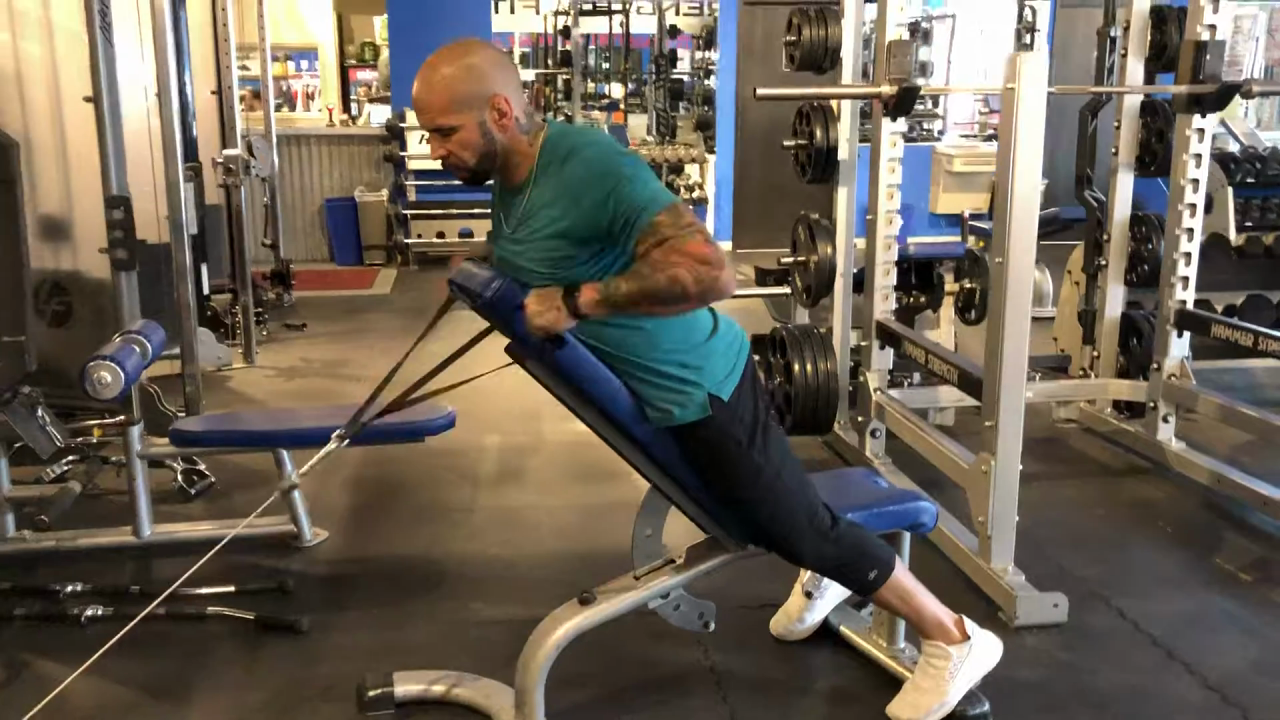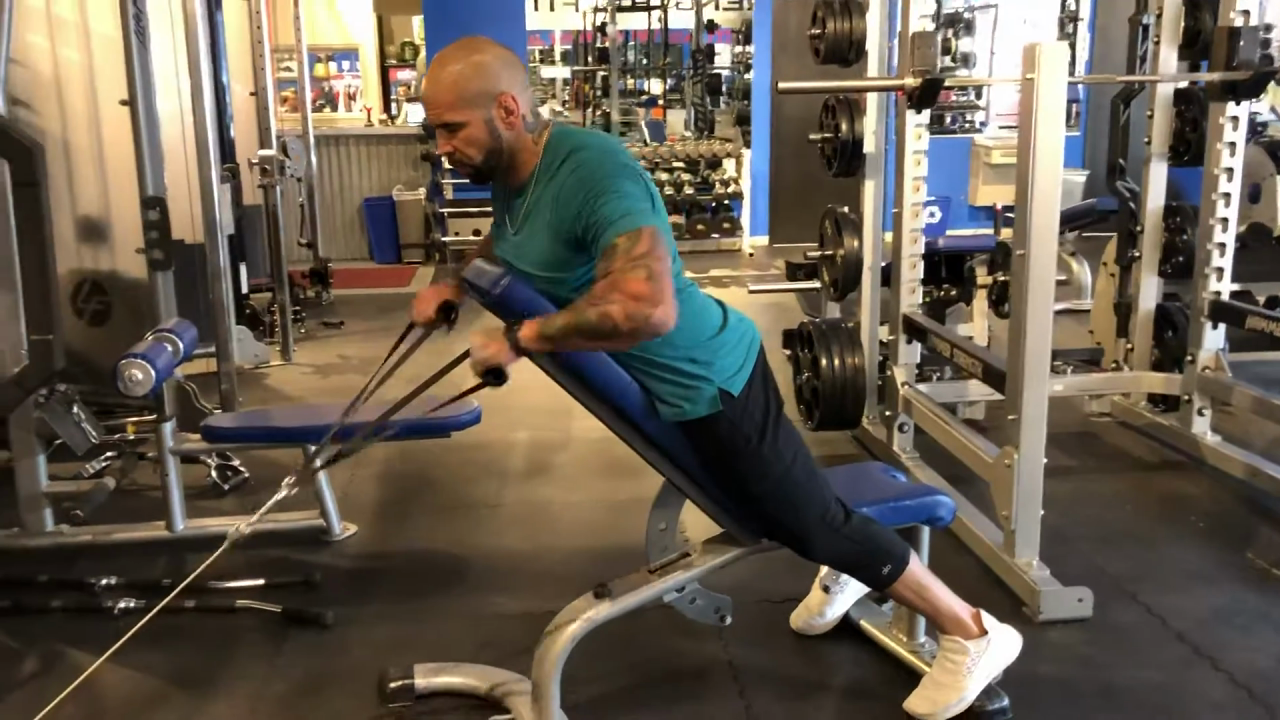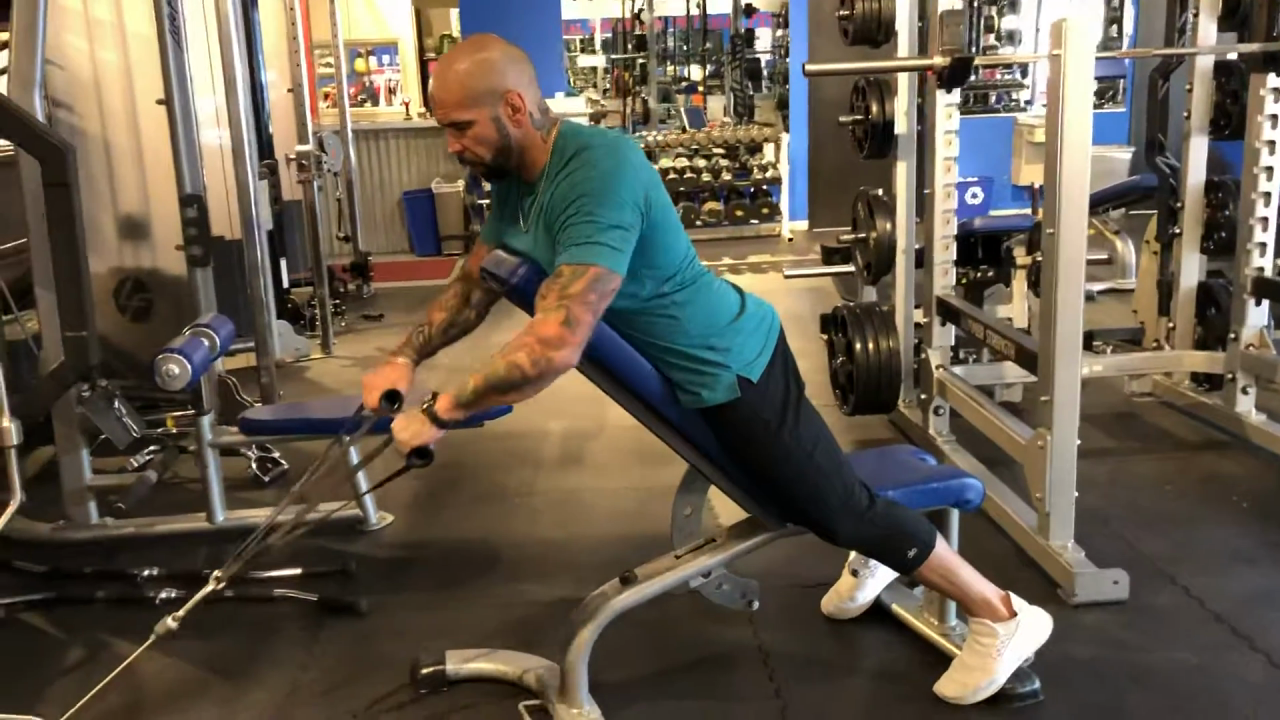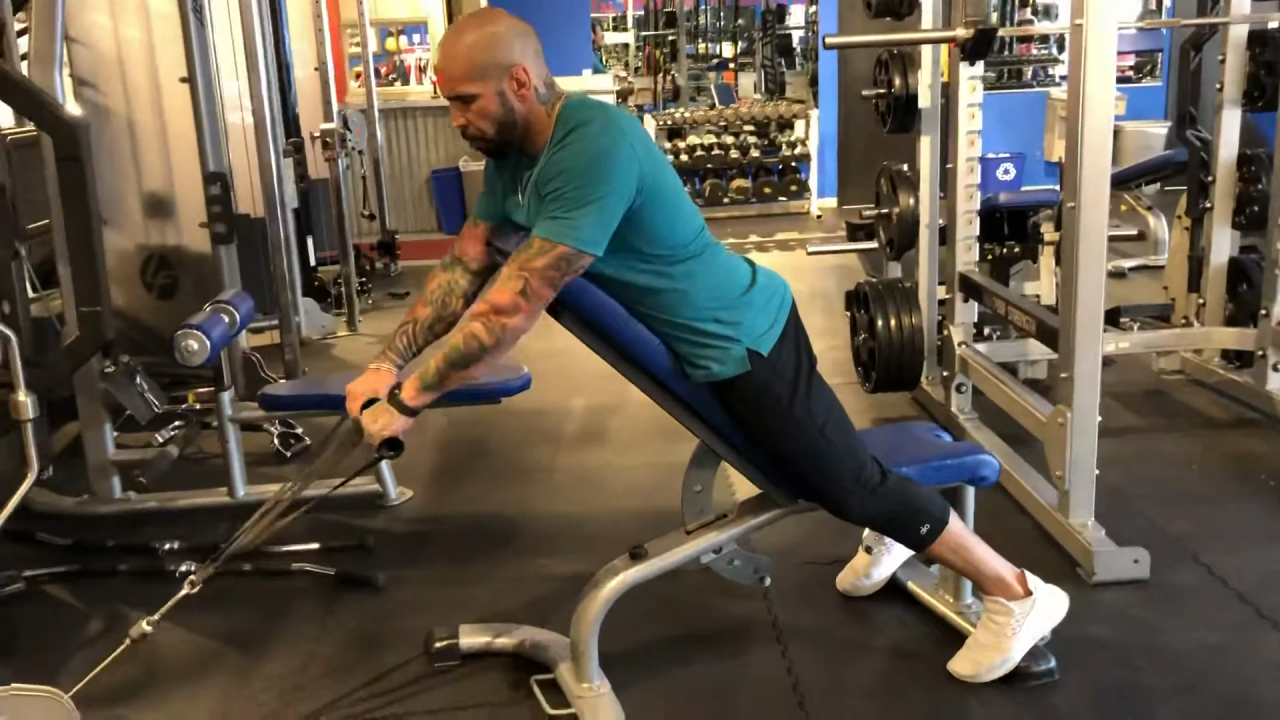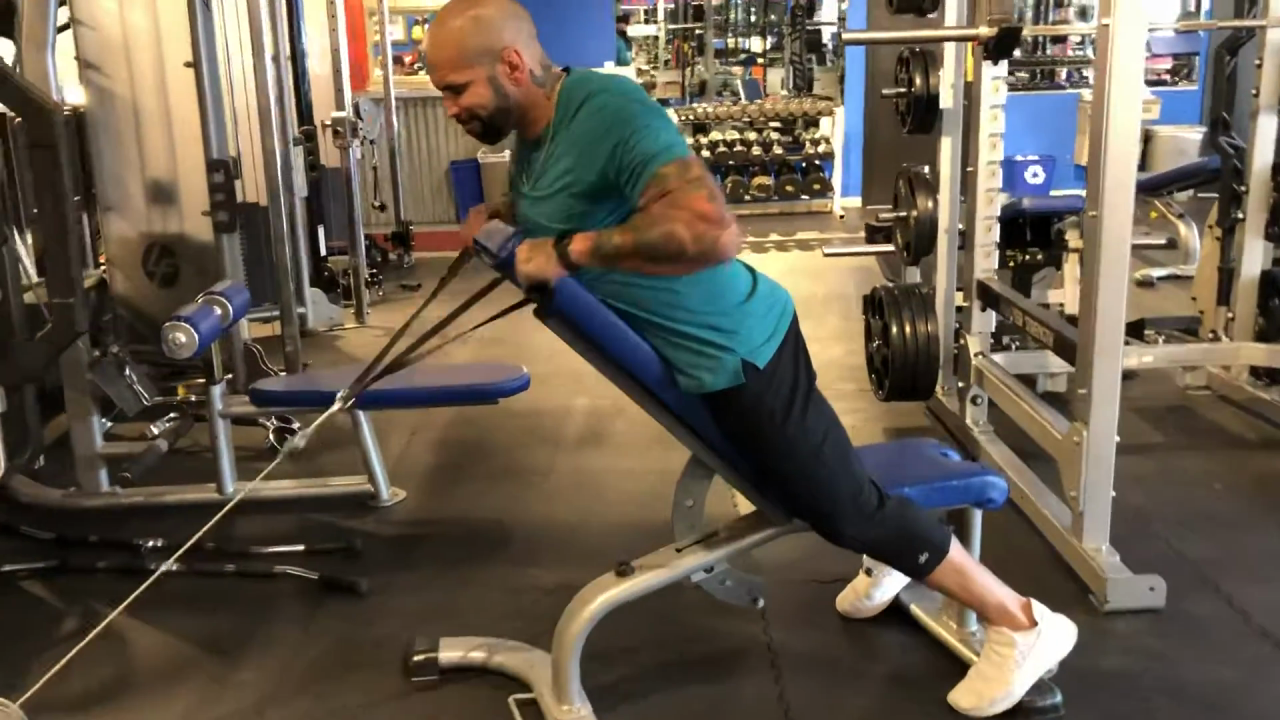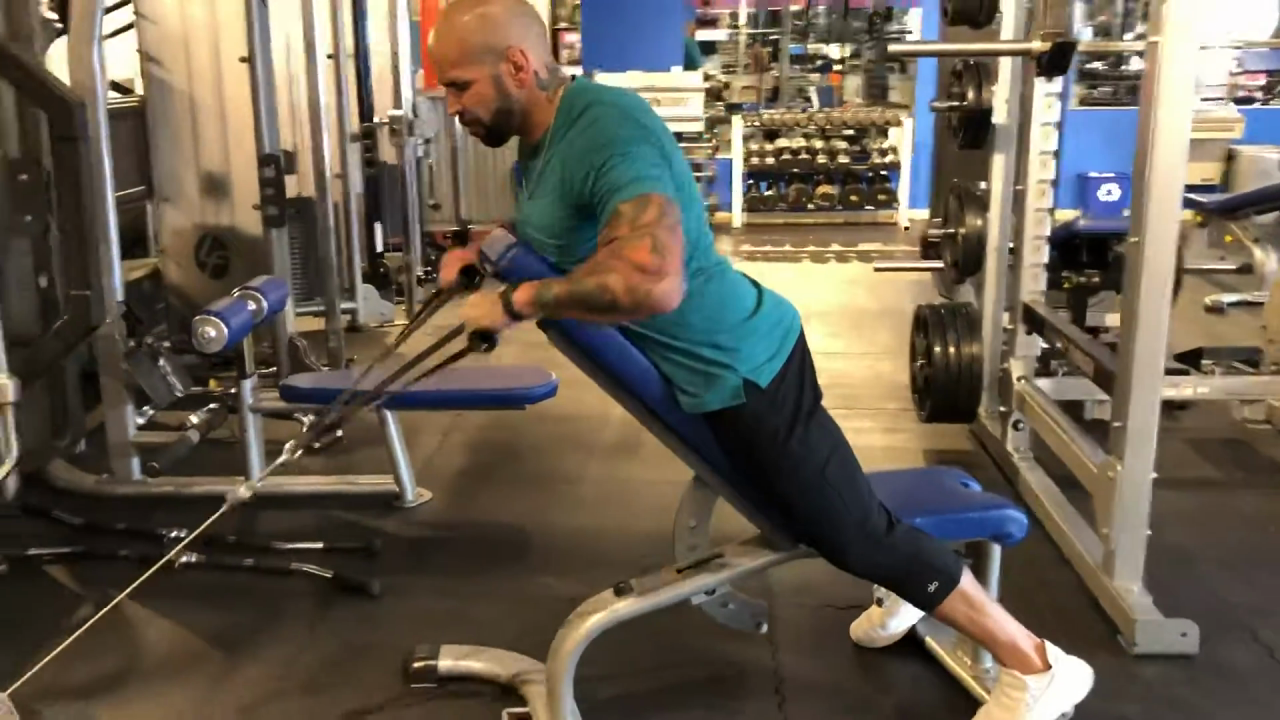
dt=0.5s
person 1, frame 1
left shoulder: (590, 166)
right shoulder: (509, 175)
left elbow: (709, 272)
left wrist: (574, 301)
left hip: (694, 384)
right hip: (649, 385)
left knee: (798, 524)
right knee: (769, 513)
left ankle: (955, 639)
right ankle: (825, 575)
person 1, frame 2
left shoulder: (593, 170)
right shoulder: (513, 175)
left elbow: (650, 309)
right elbow: (500, 253)
left wrist: (517, 336)
right wrist: (453, 286)
left hip: (706, 381)
right hip: (665, 384)
left knee: (812, 519)
left ankle: (974, 633)
right ankle: (844, 573)
person 1, frame 3
left shoulder: (598, 175)
right shoulder: (515, 177)
left elbow: (556, 343)
right elbow: (476, 282)
left wrist: (438, 413)
right wrist: (406, 356)
left hip: (728, 367)
right hip: (686, 367)
left knee: (834, 504)
right knee: (801, 491)
left ankle: (1003, 616)
right ankle: (872, 557)
person 1, frame 4
left shoulder: (595, 149)
right shoulder: (511, 155)
left elbow: (511, 310)
right elbow: (466, 268)
left wrist: (409, 399)
right wrist: (390, 360)
left hip: (740, 340)
right hip: (697, 340)
left knee: (849, 480)
right knee: (814, 466)
left ankle: (1018, 594)
right ankle: (886, 536)
person 1, frame 5
left shoulder: (608, 111)
right shoulder: (533, 131)
left elbow: (713, 233)
left wrist: (567, 251)
right wrist: (500, 218)
left hip: (732, 348)
right hip: (699, 348)
left knee: (844, 505)
left ankle: (1024, 625)
right ankle: (889, 558)
person 1, frame 6
left shoulder: (607, 129)
right shoulder: (544, 136)
left elbow: (653, 284)
right elbow: (551, 239)
left wrist: (512, 302)
right wrist: (487, 258)
left hip: (737, 369)
right hip: (715, 362)
left knee: (852, 532)
right ankle: (904, 588)
